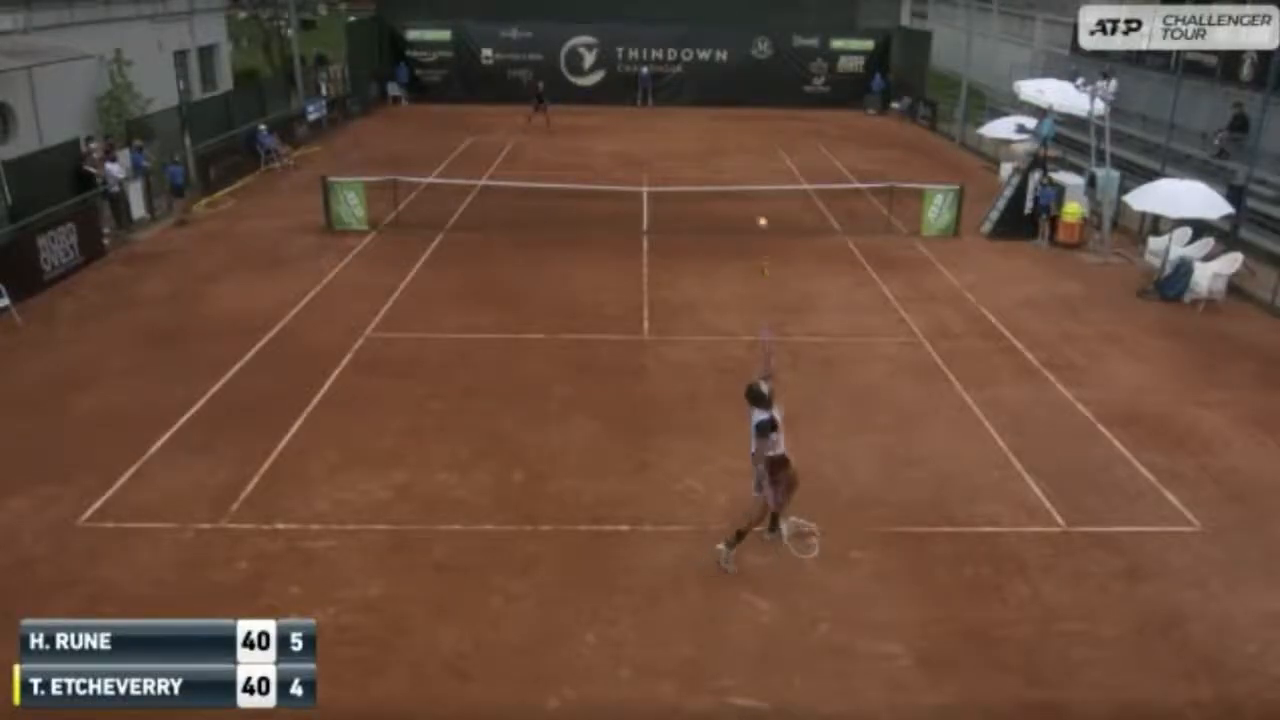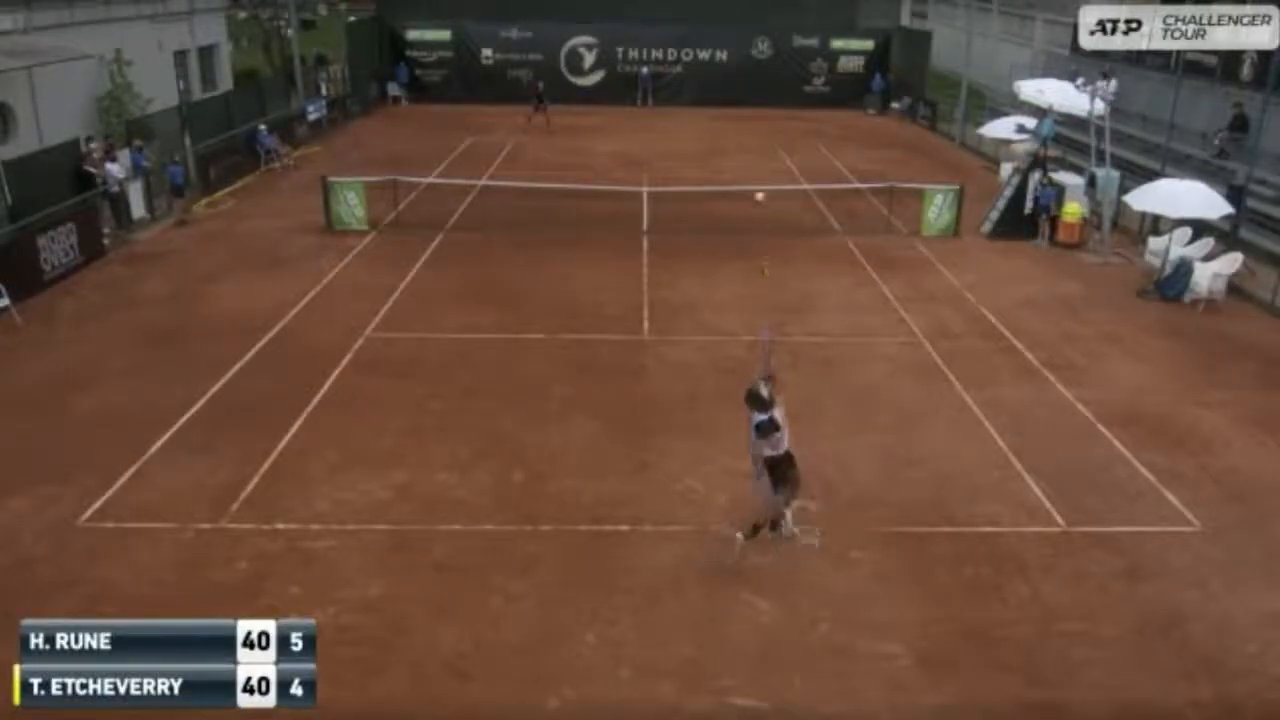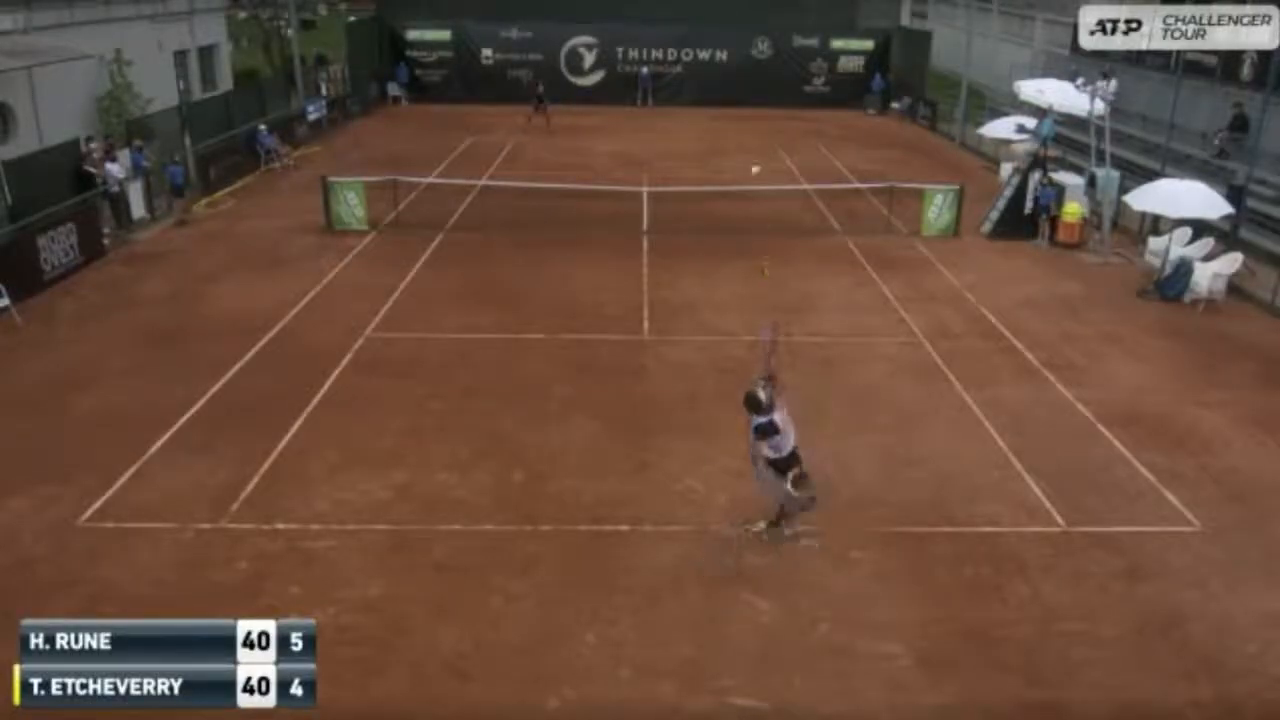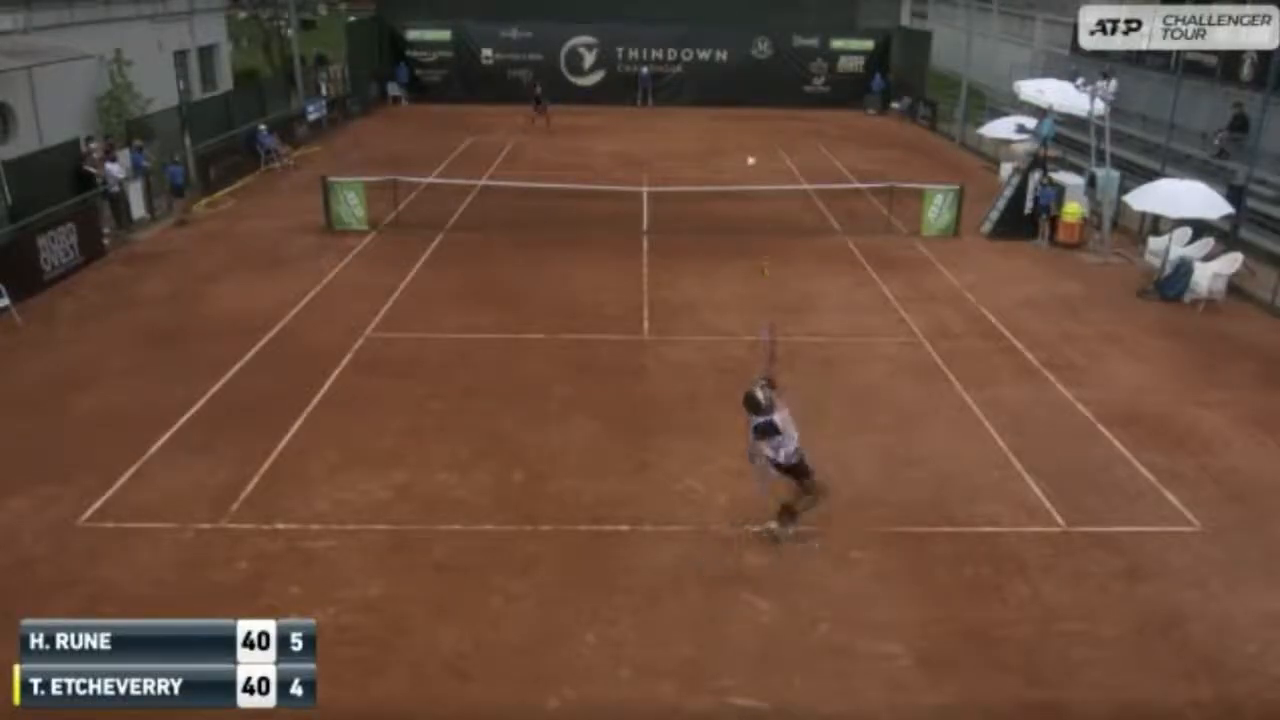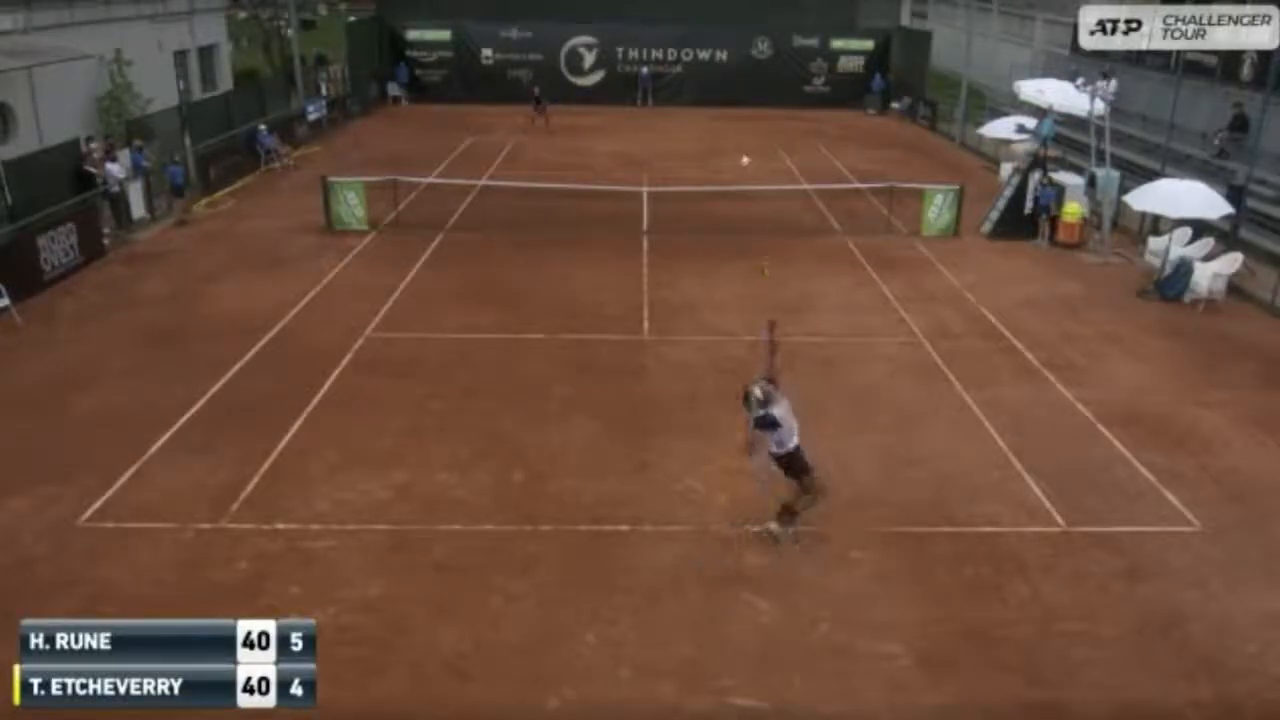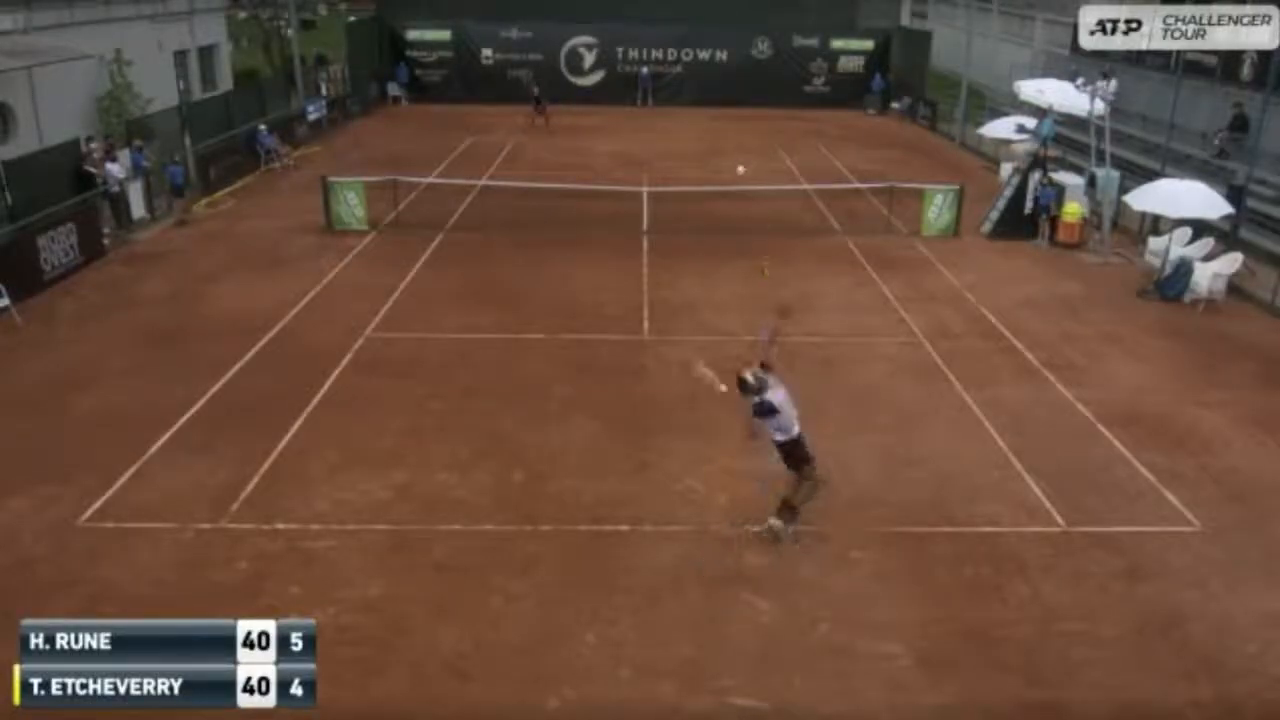
dt=0.1s
person 1, frame 1
left shoulder: (762, 397)
right shoulder: (764, 421)
left elbow: (767, 375)
right elbow: (759, 457)
right wrist: (766, 488)
left hip: (774, 453)
right hip: (768, 457)
left knee: (791, 480)
right knee: (765, 505)
left ankle: (773, 527)
right ankle: (728, 547)
person 1, frame 2
left shoulder: (764, 399)
right shoulder: (763, 423)
left elbow: (767, 373)
right elbow: (757, 456)
right wrist: (763, 483)
left hip: (781, 452)
right hip: (773, 460)
left knee: (794, 482)
right knee: (779, 503)
left ankle: (777, 523)
right ankle: (747, 535)
person 1, frame 3
left shoulder: (764, 388)
right shoulder: (760, 425)
left elbow: (769, 371)
right elbow: (756, 456)
left wrist: (770, 345)
right wrist: (763, 477)
left hip: (788, 452)
right hip: (781, 460)
left knee: (800, 492)
right knee: (806, 500)
left ankle: (778, 521)
right ankle: (770, 525)
person 1, frame 4
left shoulder: (765, 390)
right shoulder: (760, 425)
right elbow: (754, 452)
left hip: (790, 452)
right hip: (784, 457)
left knee: (805, 485)
right knee: (812, 492)
left ankle: (781, 520)
right ankle: (779, 522)
person 1, frame 5
left shoulder: (767, 387)
right shoulder: (762, 418)
left elbow: (771, 359)
right elbow: (752, 442)
left wrist: (770, 334)
left hip: (790, 448)
right hip: (786, 454)
left knee: (805, 486)
right knee: (813, 492)
left ankle: (781, 521)
right ankle: (778, 524)
person 1, frame 6
left shoulder: (765, 376)
right shoulder: (761, 405)
left elbow: (767, 357)
left hip: (792, 436)
right hip: (789, 440)
left knee: (802, 477)
right knee: (812, 481)
left ankle: (781, 517)
right ankle: (780, 518)
